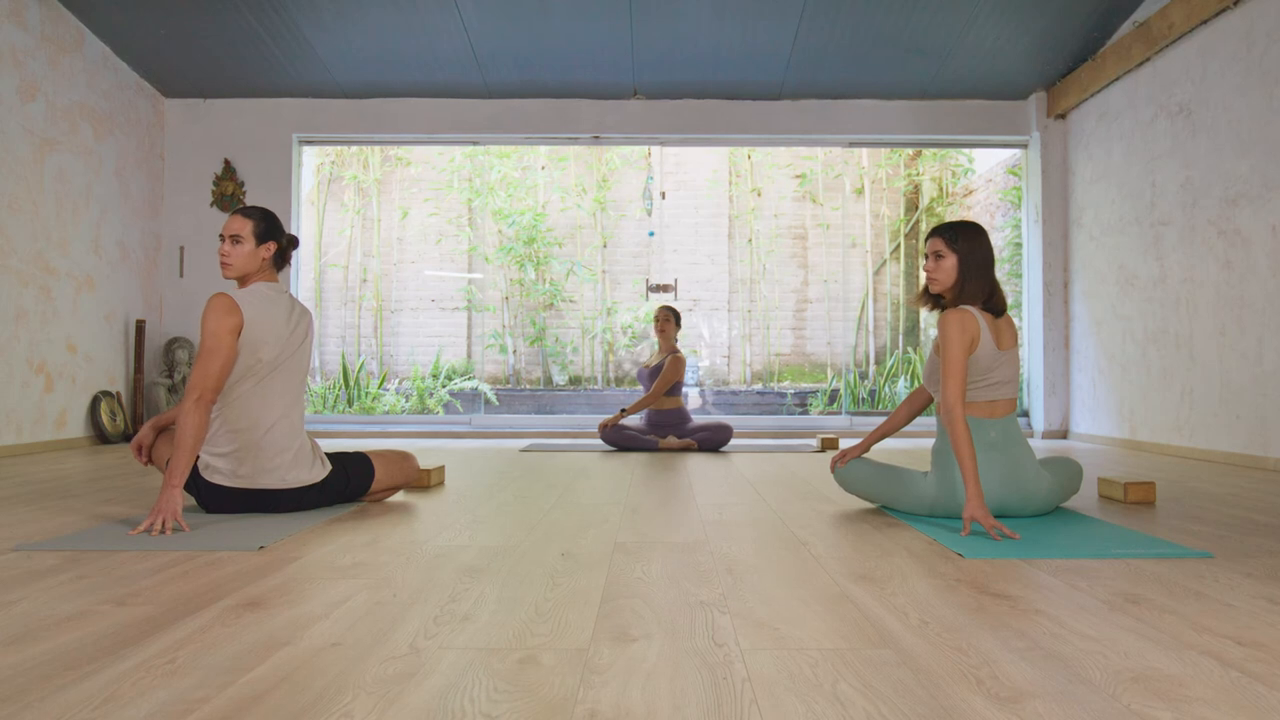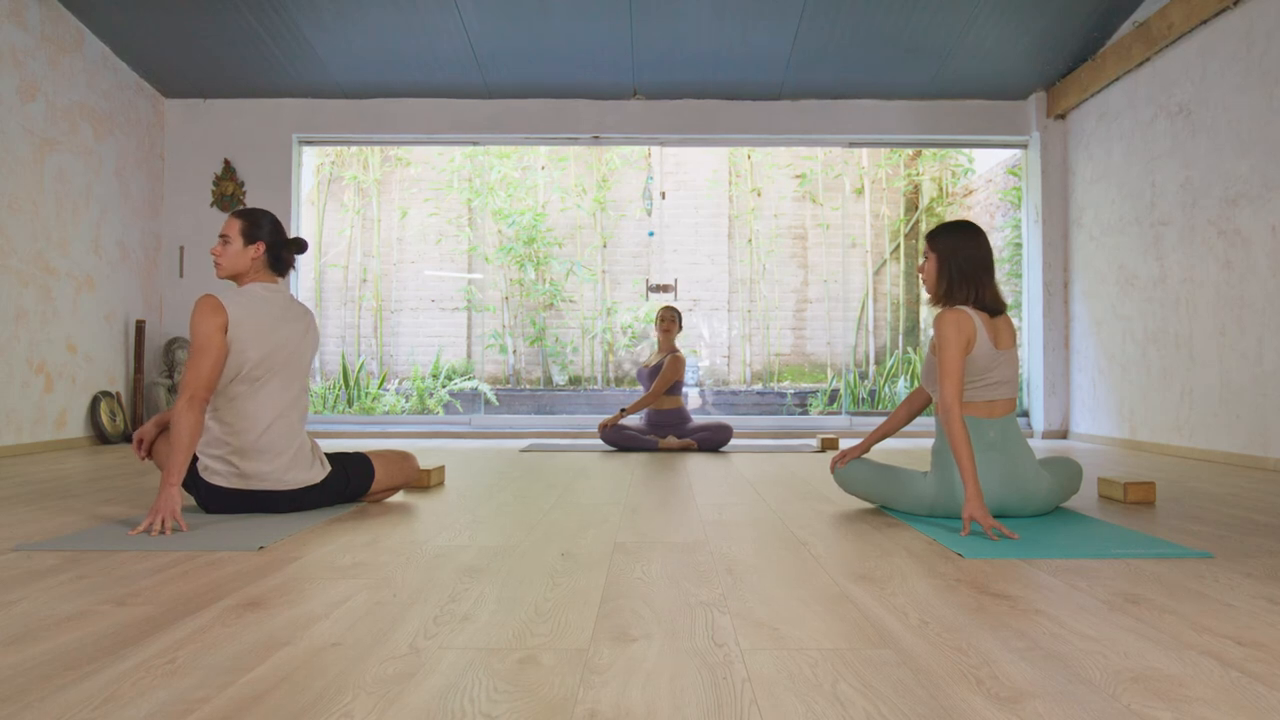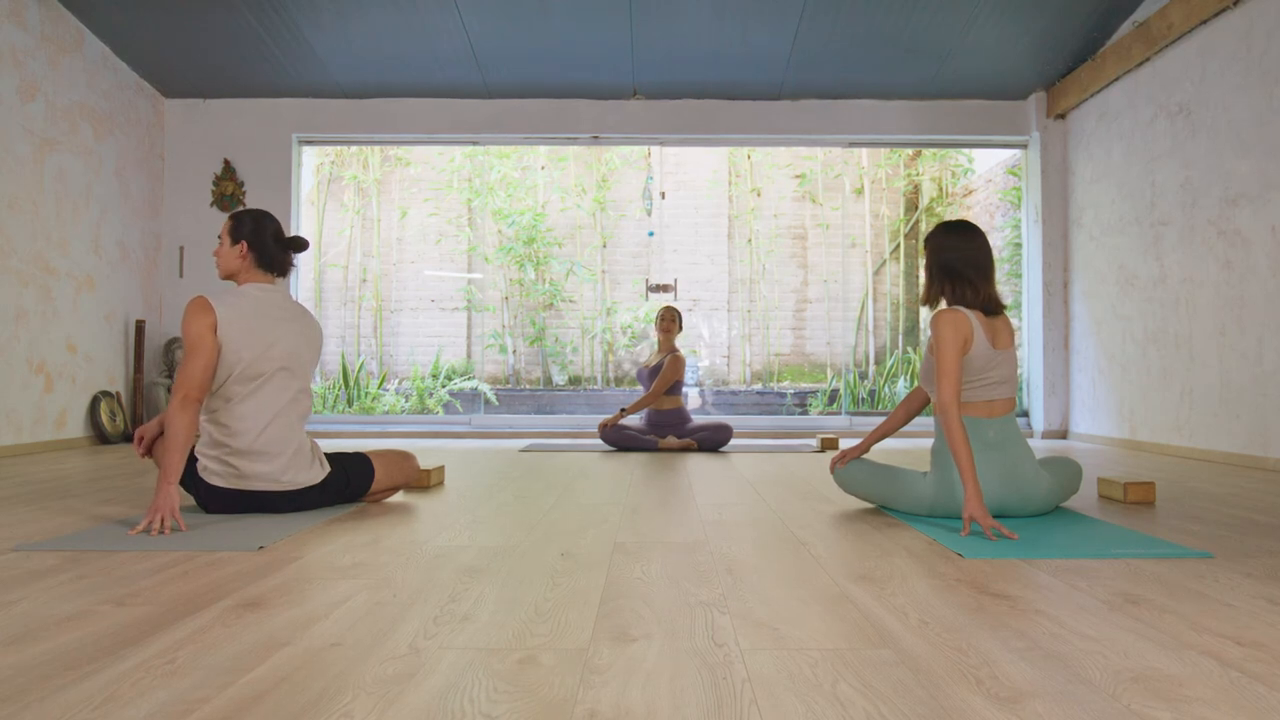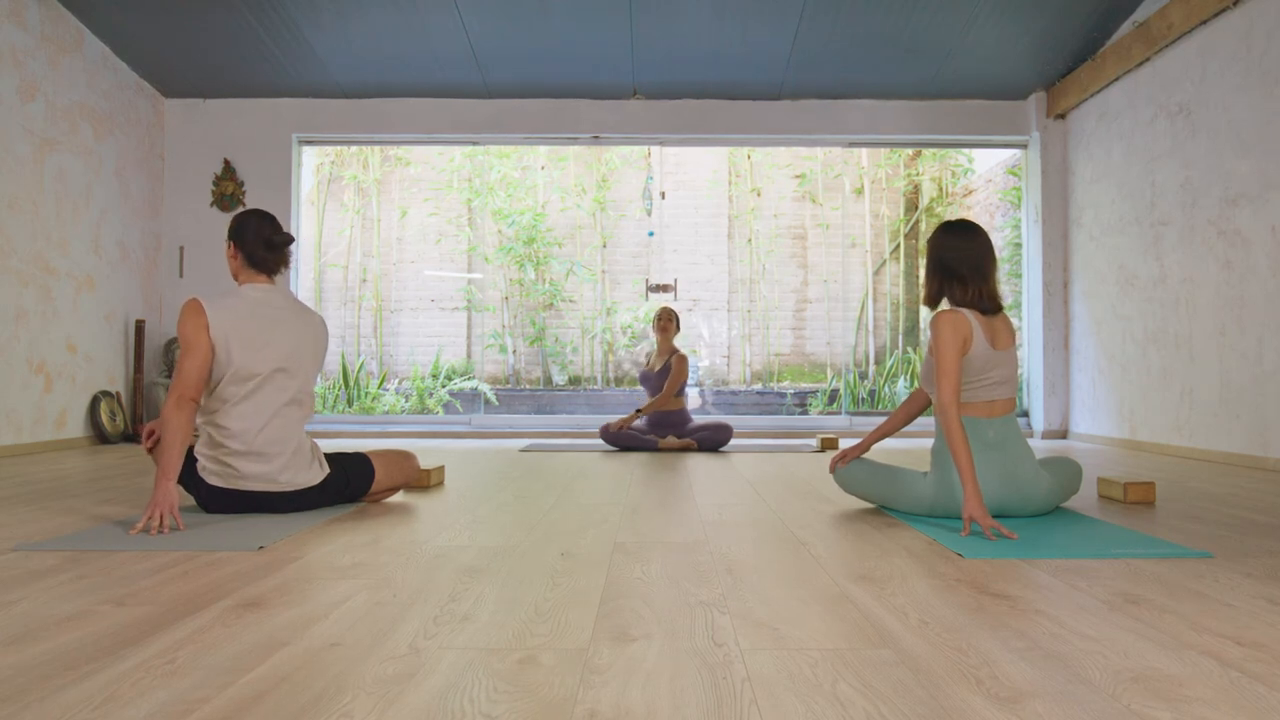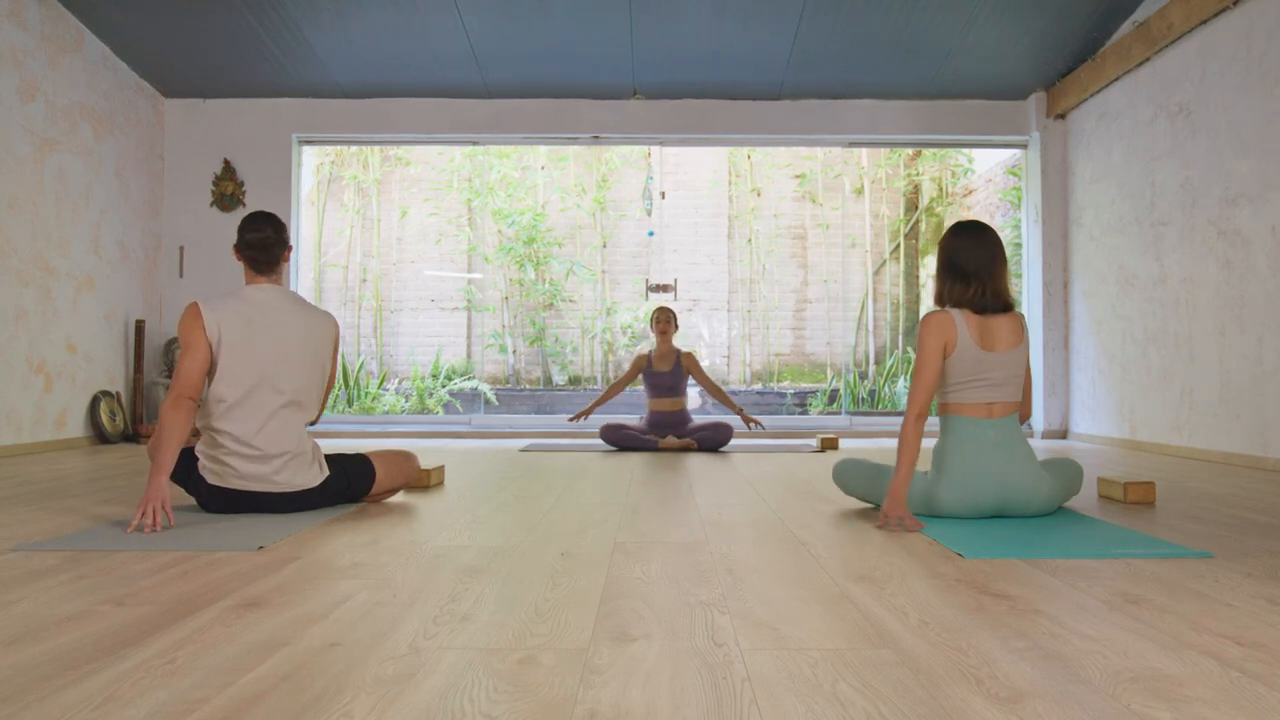
dt=1s
person 1, frame 1
left shoulder: (226, 306)
right shoulder: (301, 316)
left elbow: (200, 400)
left wrist: (171, 489)
right wrist: (156, 422)
left hip: (223, 489)
right hip: (297, 486)
left knee: (157, 440)
right knee: (408, 464)
person 1, frame 2
left shoulder: (214, 308)
right shoulder: (305, 318)
left elbow: (194, 400)
left wrist: (170, 488)
right wrist: (160, 420)
left hip: (222, 489)
right hip: (297, 487)
left knee: (158, 439)
right knee: (408, 464)
person 1, frame 3
left shoulder: (206, 310)
right shoulder: (308, 322)
left elbow: (188, 400)
left wrist: (166, 488)
right wrist: (163, 420)
left hip: (221, 489)
right hip: (297, 488)
left knee: (159, 440)
right knee: (409, 465)
person 1, frame 4
left shoulder: (202, 313)
right shoulder: (314, 323)
left elbow: (184, 400)
left wrist: (164, 486)
right wrist: (171, 421)
left hip: (220, 490)
right hip: (296, 488)
left knee: (160, 441)
right knee: (409, 464)
person 1, frame 5
left shoulder: (203, 316)
right shoulder: (324, 324)
left elbow: (182, 400)
left wrist: (158, 481)
left hip: (221, 489)
right hip: (298, 488)
left knee: (158, 444)
right knee: (409, 465)
person 2, frame 1
left shoulder: (955, 320)
right shoulder: (1004, 321)
left elbow: (953, 410)
right elbow: (929, 391)
left wrist: (972, 495)
right wrist: (867, 441)
left hip: (962, 478)
right hip: (1020, 482)
left knee: (847, 470)
right knee: (1070, 468)
person 2, frame 2
left shoulder: (951, 320)
right shoulder: (1003, 321)
left elbow: (950, 410)
right elbow: (928, 391)
left wrist: (971, 495)
right wrist: (867, 442)
left hip: (961, 480)
right hip: (1020, 484)
left knee: (846, 471)
right knee: (1069, 468)
person 2, frame 3
left shoulder: (948, 321)
right shoulder: (1001, 322)
left elbow: (948, 409)
right elbow: (928, 391)
left wrist: (972, 494)
right wrist: (867, 443)
left hip: (961, 481)
right hip: (1021, 485)
left knee: (846, 471)
right knee: (1069, 468)
person 2, frame 4
left shoulder: (948, 322)
right shoulder: (1003, 322)
left elbow: (949, 411)
left wrist: (970, 495)
right wrist: (867, 442)
left hip: (962, 478)
right hip: (1022, 486)
left knee: (846, 471)
right knee: (1069, 469)
person 2, frame 5
left shoulder: (938, 324)
right shoulder: (1018, 323)
left elbow: (916, 413)
left wrist: (897, 493)
left hip: (962, 485)
right hip: (1023, 486)
left knee: (844, 470)
right knee: (1070, 470)
person 3, frame 1
left shoulder: (676, 359)
right shoulder: (656, 355)
left elbow: (654, 395)
left wrist: (621, 414)
left hip: (678, 424)
right hip: (651, 425)
right knee: (607, 432)
right ankle: (666, 443)
person 3, frame 2
left shoulder: (675, 358)
right shoulder: (654, 355)
left elbow: (654, 394)
left wrist: (620, 414)
left hip: (678, 424)
right hip: (651, 425)
right knee: (607, 432)
right ankle: (666, 444)
person 3, frame 3
left shoulder: (675, 358)
right shoulder: (654, 355)
left elbow: (654, 394)
left wrist: (620, 414)
left hip: (678, 424)
right hip: (651, 425)
right knee: (607, 432)
right ankle: (666, 443)
person 3, frame 4
left shoulder: (679, 359)
right shoulder: (650, 356)
left elbow: (667, 395)
left wrist: (634, 416)
left hip: (680, 425)
right hip: (651, 425)
left knee: (725, 430)
right knee: (607, 431)
right ankle: (664, 443)
person 3, frame 5
left shoulder: (686, 358)
right shoulder: (642, 359)
left elbow: (711, 387)
right elbow: (619, 385)
left wrist: (740, 412)
right wrist: (592, 407)
left hip: (682, 425)
right hip: (651, 425)
left knee: (724, 431)
right knee: (607, 431)
left ankle: (651, 443)
right ankle: (663, 444)
